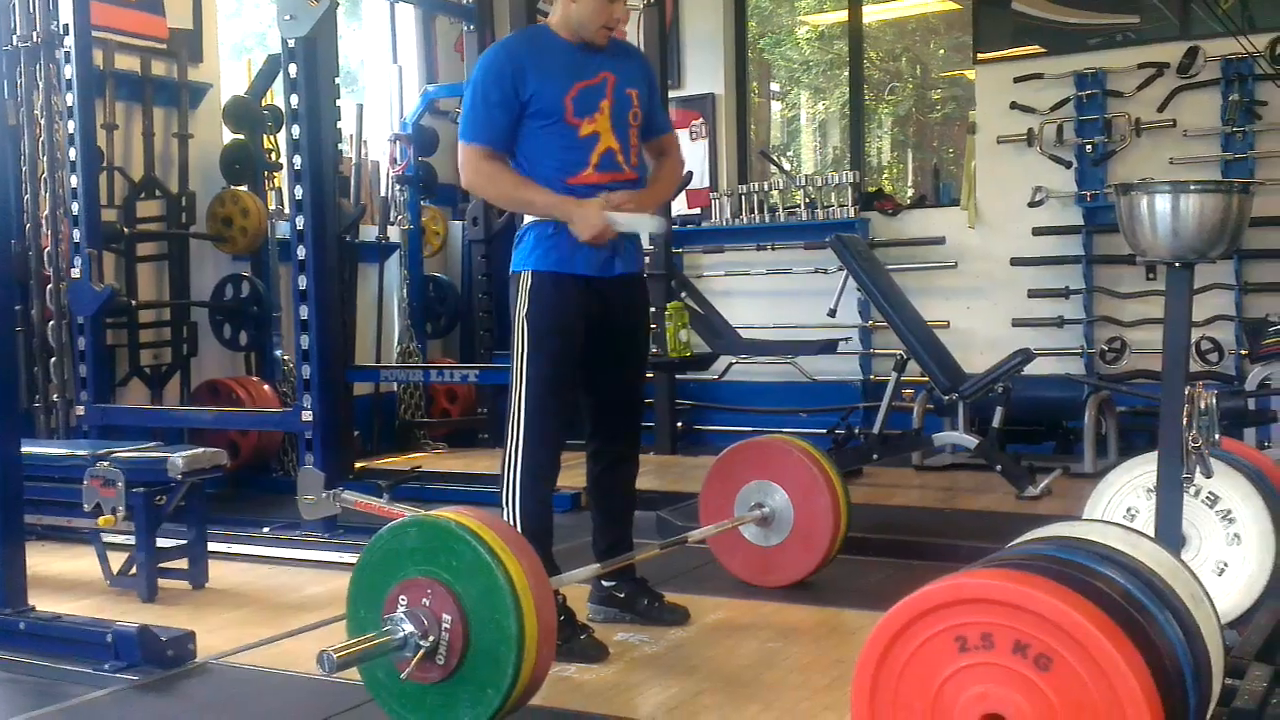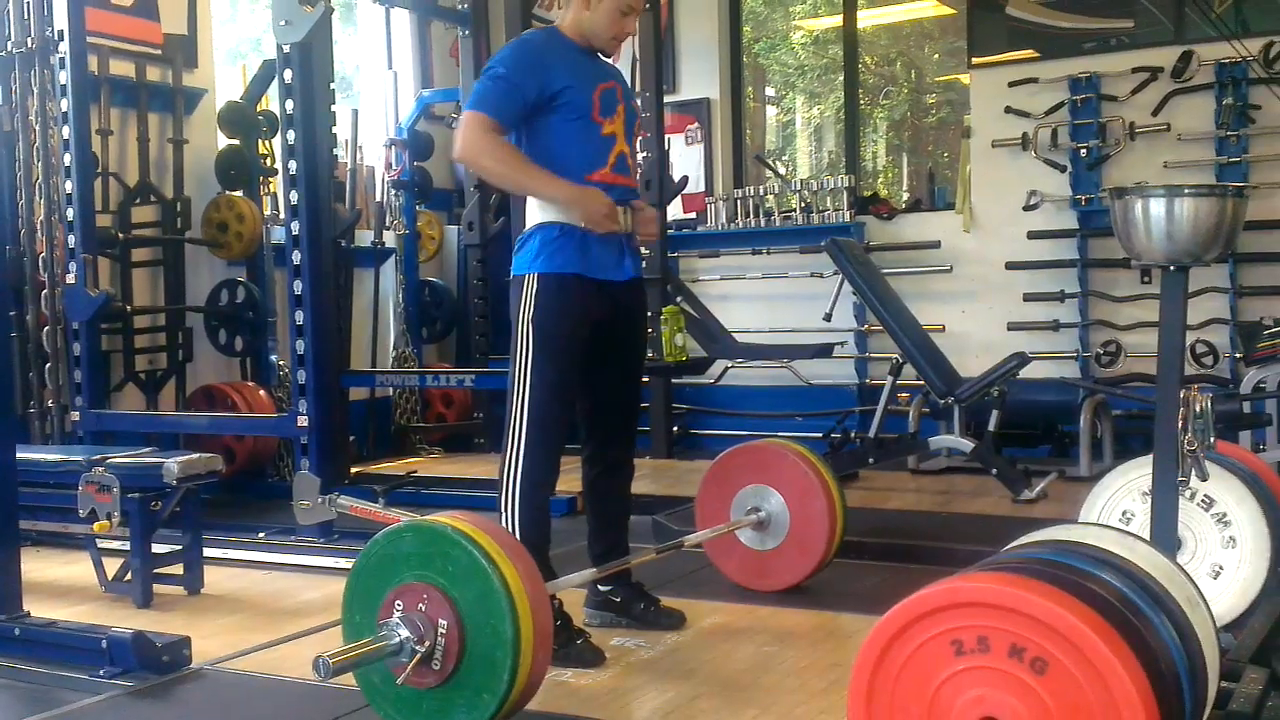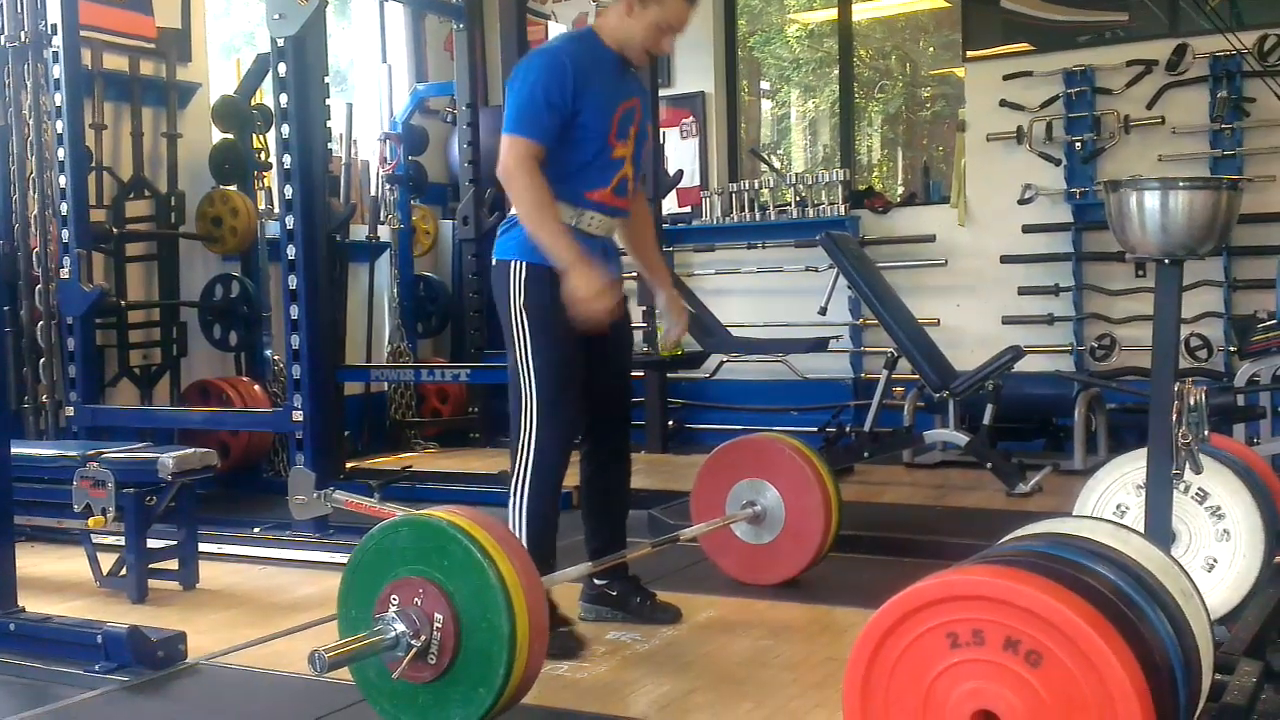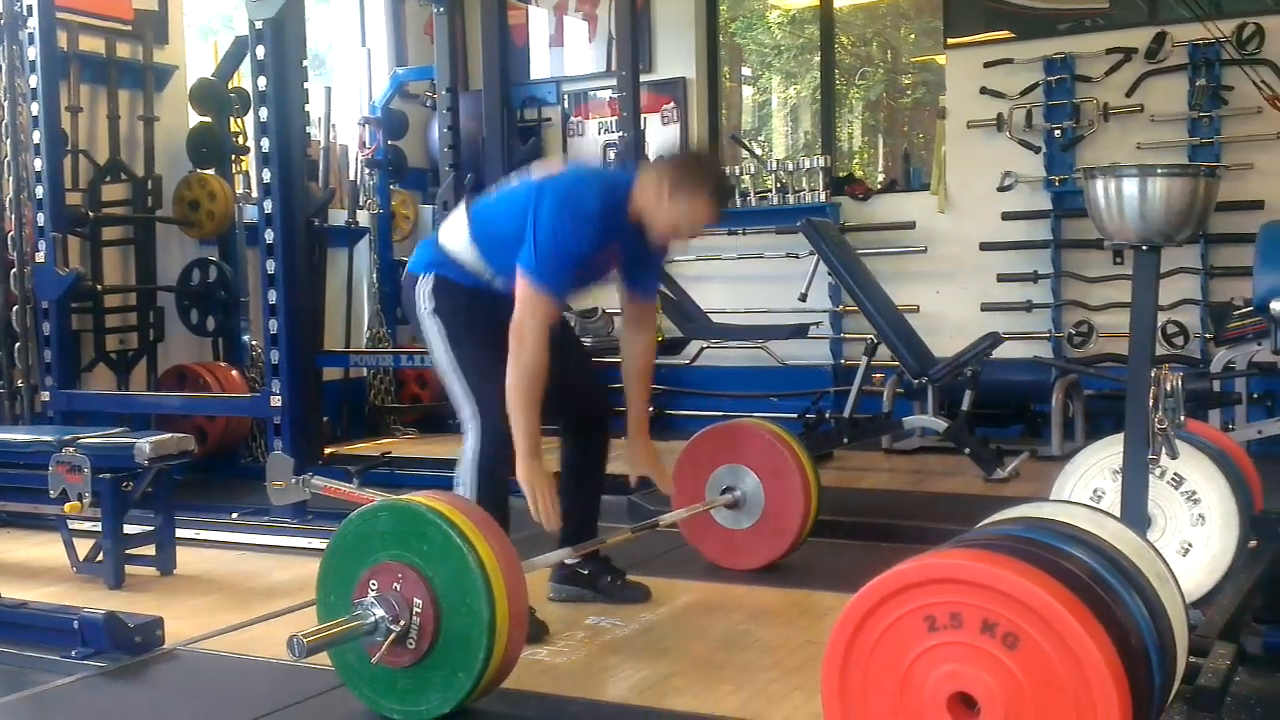
dt=0.5s
person 1, frame 1
left shoulder: (633, 65)
right shoulder: (511, 61)
left elbow: (668, 155)
right elbow: (475, 166)
left wrist: (643, 201)
right wrist: (570, 209)
left hip: (622, 268)
right hip: (552, 269)
left knee: (619, 429)
right knee: (538, 435)
left ankle: (614, 581)
person 1, frame 2
left shoulder: (611, 78)
right shoulder: (531, 56)
right elbow: (472, 143)
left wrist: (638, 213)
right wrist: (576, 200)
left hip: (620, 272)
right hip: (555, 269)
left knee: (614, 436)
right knee: (537, 438)
left ankle: (611, 587)
person 1, frame 3
left shoulder: (633, 86)
right shoulder: (558, 63)
right elbow: (515, 167)
left wrist: (662, 284)
right wrist: (573, 266)
left hip: (597, 272)
right hip: (541, 267)
left knee: (610, 432)
right knee: (549, 429)
left ankle: (608, 581)
person 1, frame 4
left shoulder: (645, 224)
right shoulder: (576, 207)
left elbow: (637, 328)
right elbow: (527, 337)
left wrist: (640, 437)
right wrist: (528, 461)
left hip: (510, 293)
right hip: (448, 283)
left knee: (588, 404)
right knee: (491, 419)
left ankle: (576, 562)
